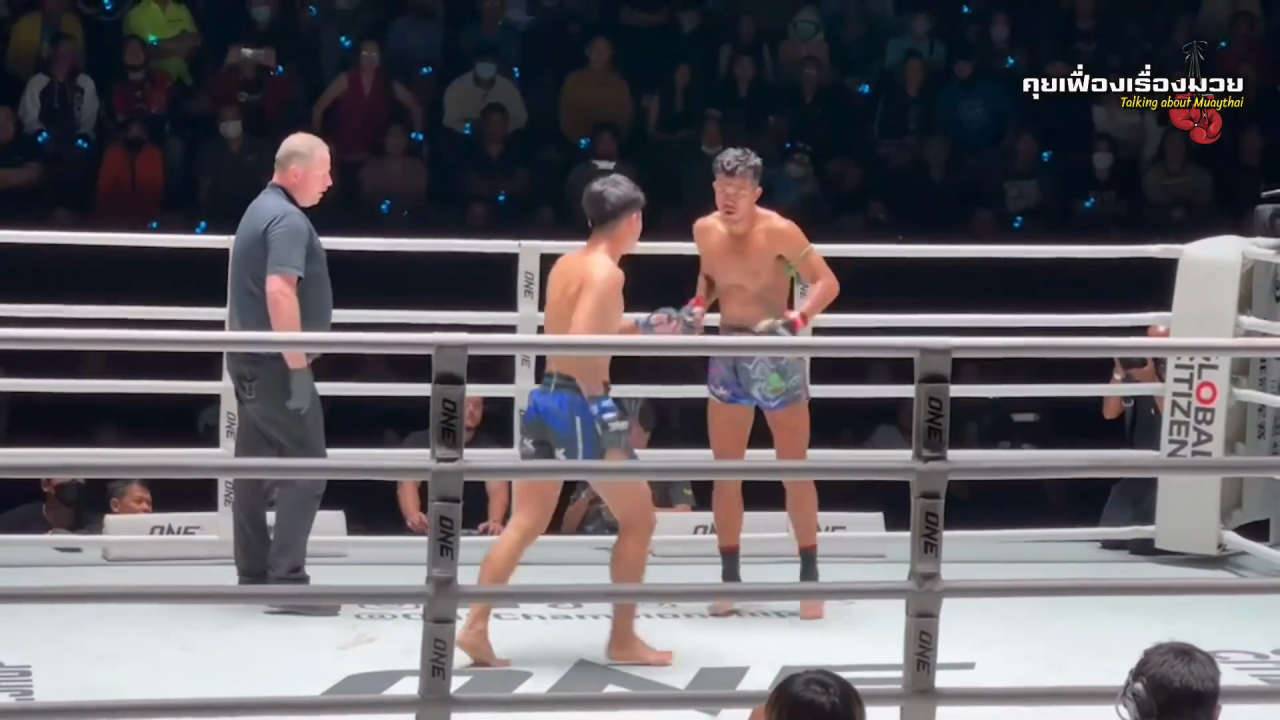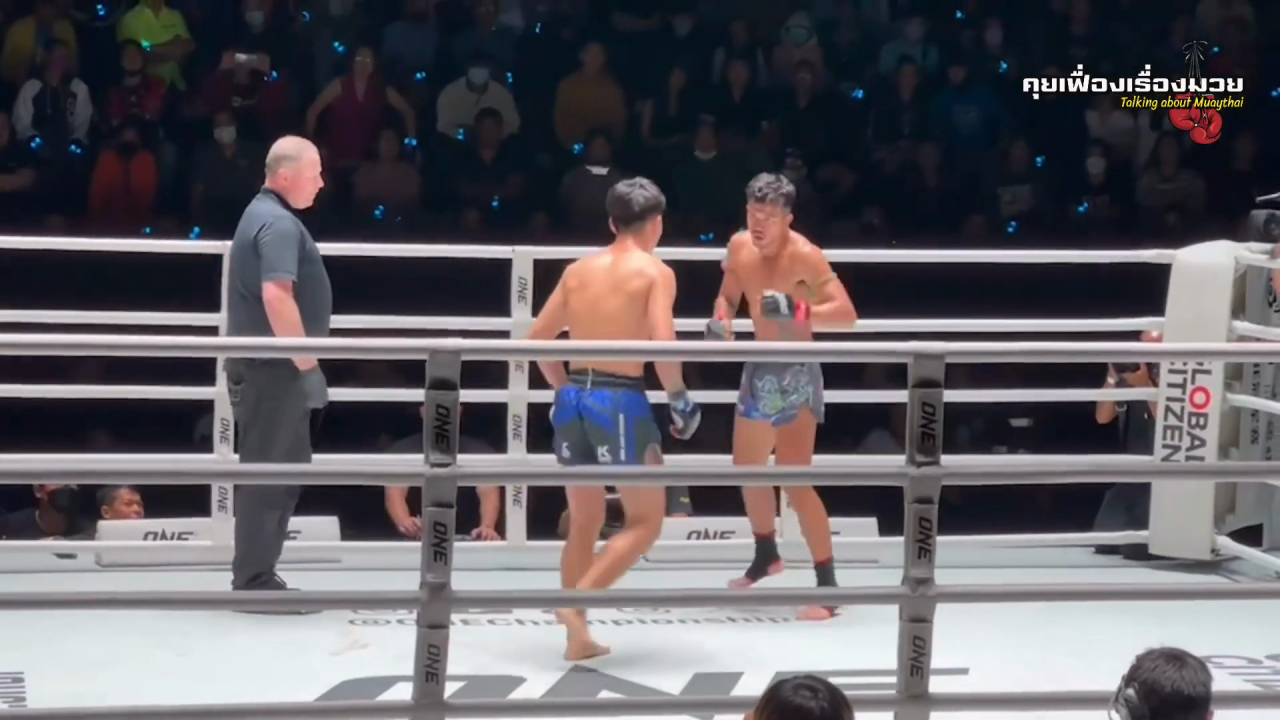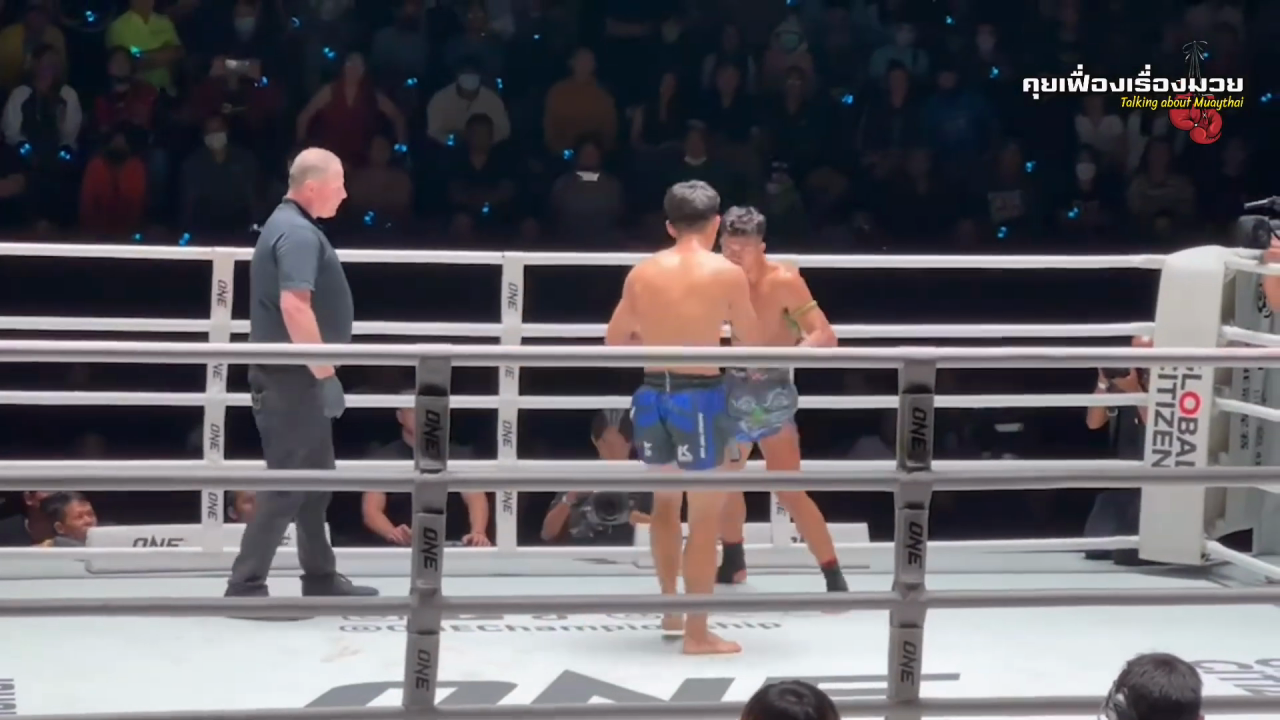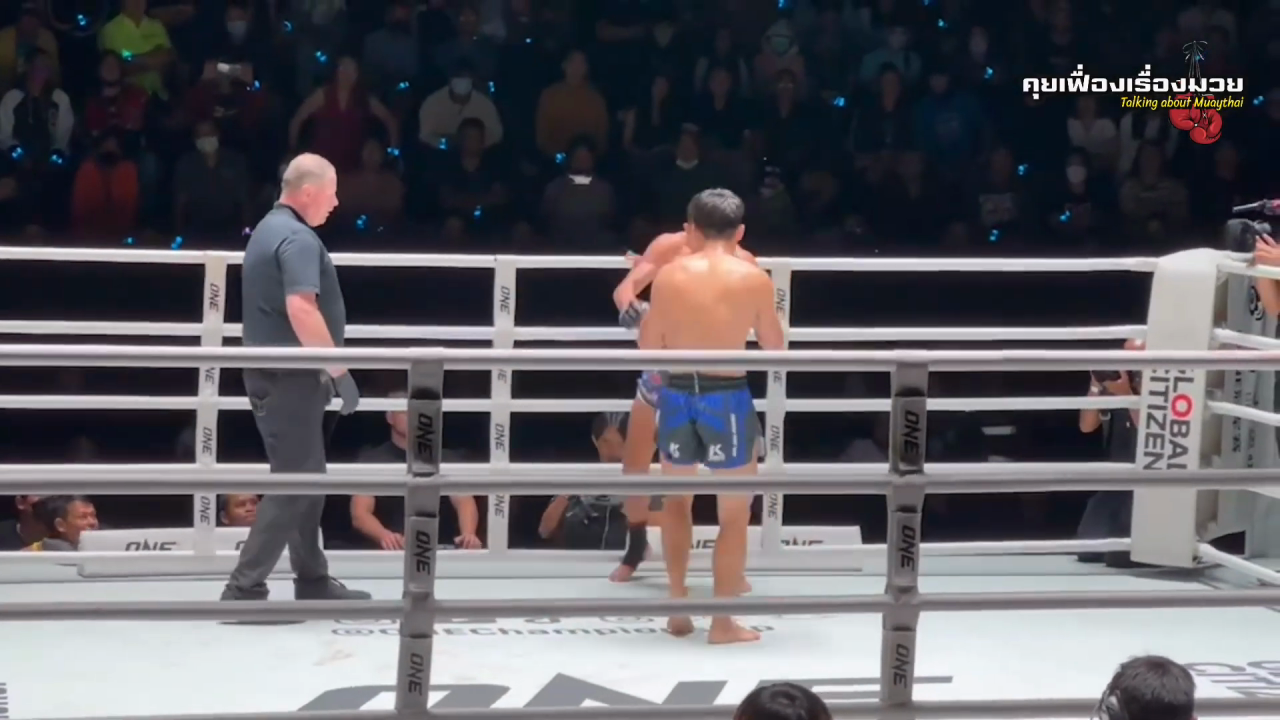
dt=0.5s
person 1, frame 1
left shoulder: (567, 264)
right shoulder: (606, 273)
right elbow: (579, 342)
left wrist: (645, 327)
right wrist: (603, 401)
left hip: (545, 399)
right hip: (578, 408)
left knee: (525, 525)
right knee: (638, 519)
left ankle: (475, 628)
right ankle: (623, 638)
person 1, frame 2
left shoulder: (578, 269)
right shoulder: (657, 273)
left elbow: (538, 337)
right elbow: (663, 348)
right wrist: (680, 398)
left hip: (574, 399)
right hip: (620, 402)
left knee: (584, 524)
right knee: (644, 522)
left ankle: (576, 636)
right ankle: (577, 605)
person 1, frame 3
left shoulder: (642, 272)
right shoulder: (726, 273)
left elbow: (615, 341)
right elbow: (752, 342)
left hip: (651, 396)
right hip: (699, 398)
left knee: (665, 500)
right knee: (705, 520)
left ankle: (668, 605)
right ankle: (698, 633)
person 1, frame 4
left shoulder: (668, 276)
right shoulder: (754, 278)
left elbow: (648, 345)
right elbow: (775, 347)
left hip: (677, 396)
right hip: (727, 399)
left knee: (676, 500)
right knee: (734, 516)
left ankle: (678, 605)
right ankle: (722, 622)
person 2, frame 1
left shoulder: (261, 210)
right shoulder: (288, 219)
right elbow: (280, 292)
right wrist: (299, 366)
left hip: (250, 358)
right hip: (274, 362)
right knee: (305, 465)
left ankle: (254, 575)
right ankle: (286, 578)
person 2, frame 2
left shoulder: (263, 213)
right shoulder: (279, 223)
right elbow: (276, 297)
right wrist: (309, 366)
left hip: (270, 364)
right hip: (271, 367)
left knee: (285, 465)
right knee: (266, 471)
left ankle: (259, 570)
right ankle: (251, 582)
person 2, frame 3
left shoulder: (287, 224)
right shoulder: (298, 233)
right elbow: (295, 307)
left wrist: (318, 372)
right wrist: (326, 375)
left hip: (293, 373)
right hip: (291, 375)
left ankle: (320, 577)
right ankle: (245, 584)
person 2, frame 4
left shoulder: (269, 229)
right shoulder: (297, 238)
right elbow: (302, 311)
right wrist: (339, 373)
left hip: (272, 373)
right hip: (289, 378)
left knee: (304, 480)
left ankle: (314, 581)
right ankle: (243, 587)
person 3, frame 1
left shoulder: (780, 230)
right shoulder: (705, 230)
left elbow: (828, 284)
left wrist: (794, 323)
right wrist: (695, 309)
left hip: (776, 355)
right hip: (728, 355)
left ankle: (809, 577)
right ankle: (729, 578)
person 3, frame 2
left shoulder: (805, 256)
right shoulder: (740, 245)
left elbow: (846, 312)
right elbow: (727, 296)
left wrist: (798, 312)
right wrist: (719, 322)
left hip: (796, 371)
right hip: (758, 366)
left knee: (796, 483)
right knee: (746, 469)
left ankle: (828, 586)
right ankle: (767, 555)
person 3, frame 3
left shoulder: (785, 282)
left elbow: (825, 336)
left hip: (770, 392)
right hip: (734, 387)
left knee: (789, 492)
left ankle: (836, 582)
right ankle: (732, 565)
person 3, frame 4
left shoulder: (741, 262)
right shoulder: (668, 246)
right elbow: (624, 288)
right wrist: (627, 305)
right knee: (634, 460)
right ankle: (635, 550)
person 4, frame 1
right shoulder: (1134, 375)
right elbow: (1110, 413)
left wrist: (1153, 381)
right wrist: (1119, 373)
left knee: (1143, 545)
right knee: (1110, 537)
person 4, frame 2
right shoulder: (1128, 379)
right elbow: (1102, 417)
left wrist: (1146, 386)
right wrist: (1112, 378)
left knee: (1136, 549)
right knee: (1104, 543)
person 4, frame 3
right shoulder: (1119, 385)
right elbow: (1093, 422)
left wrist: (1135, 391)
right wrist: (1103, 383)
left knee: (1127, 555)
right knee: (1095, 549)
person 4, frame 4
right shoulder: (1112, 386)
right elbow: (1086, 426)
left wrist: (1127, 395)
right wrist: (1095, 387)
left knee: (1118, 557)
right knee: (1087, 552)
